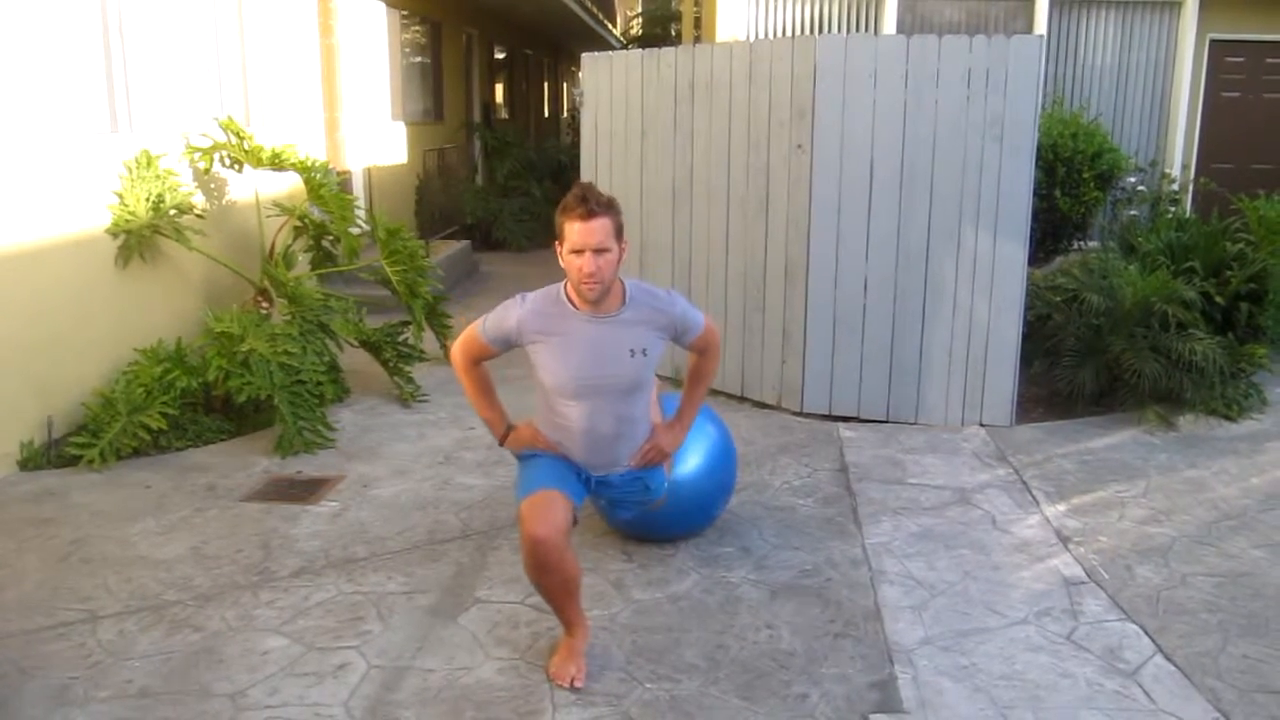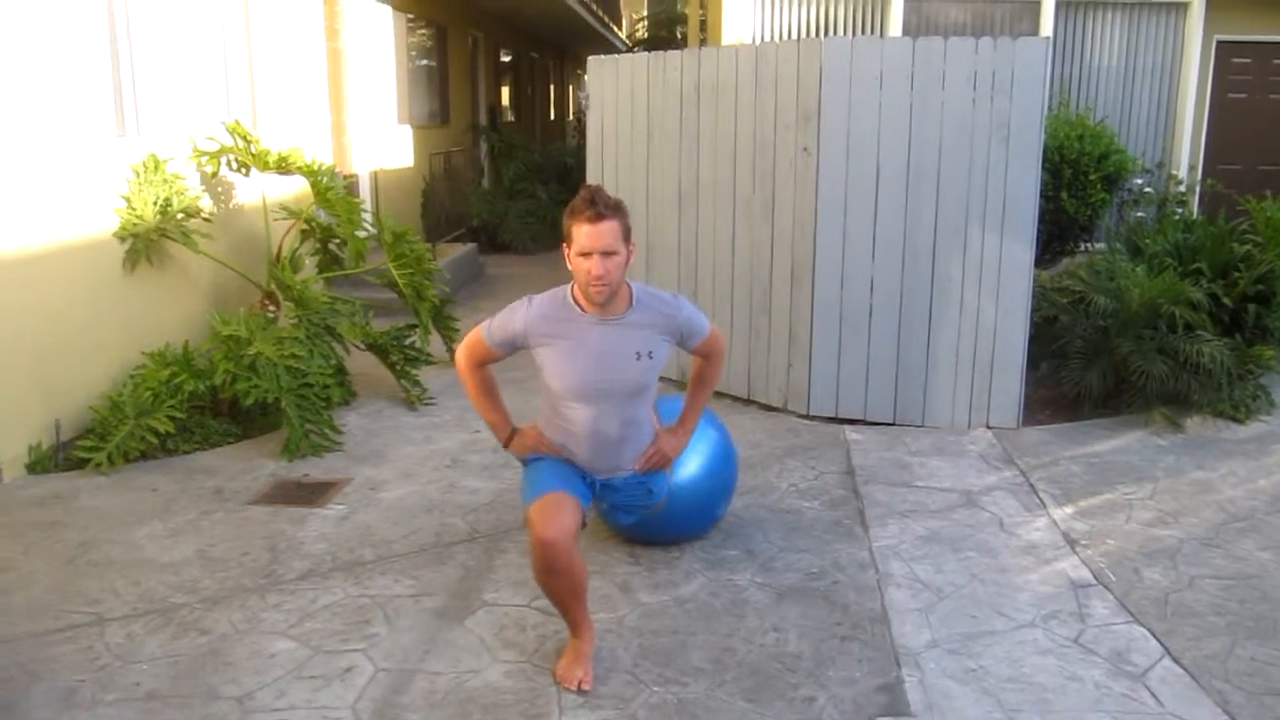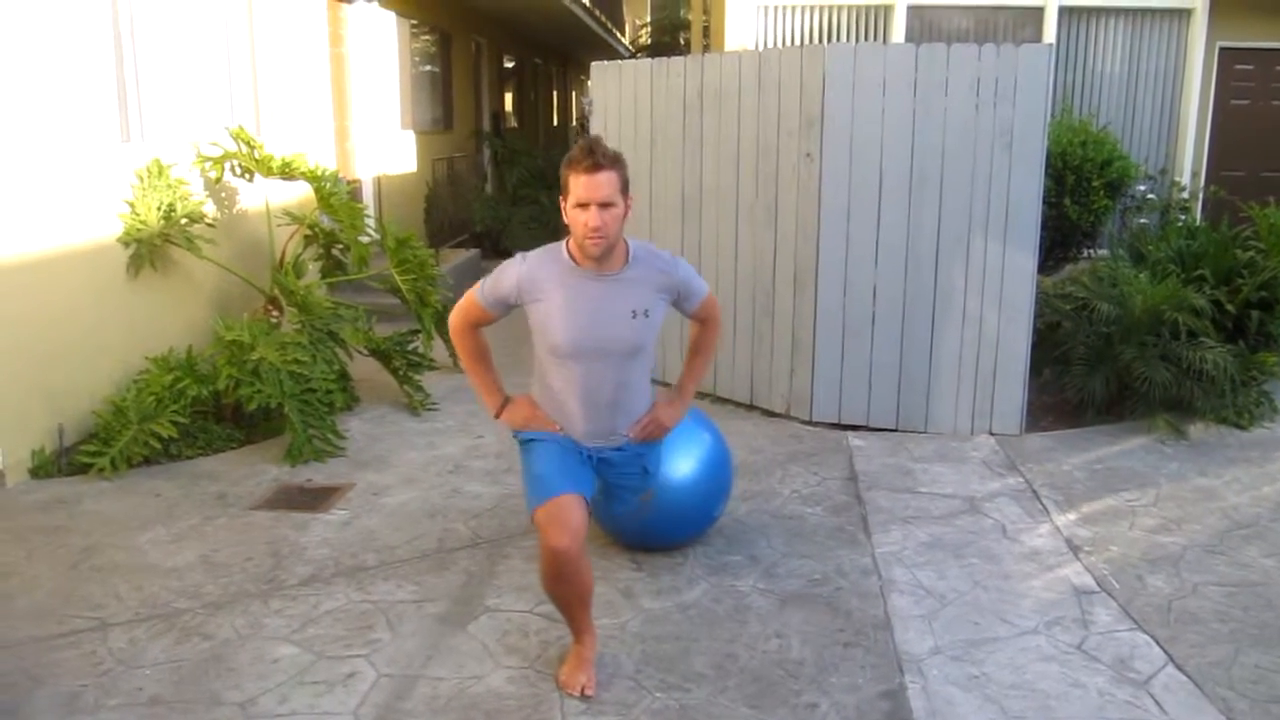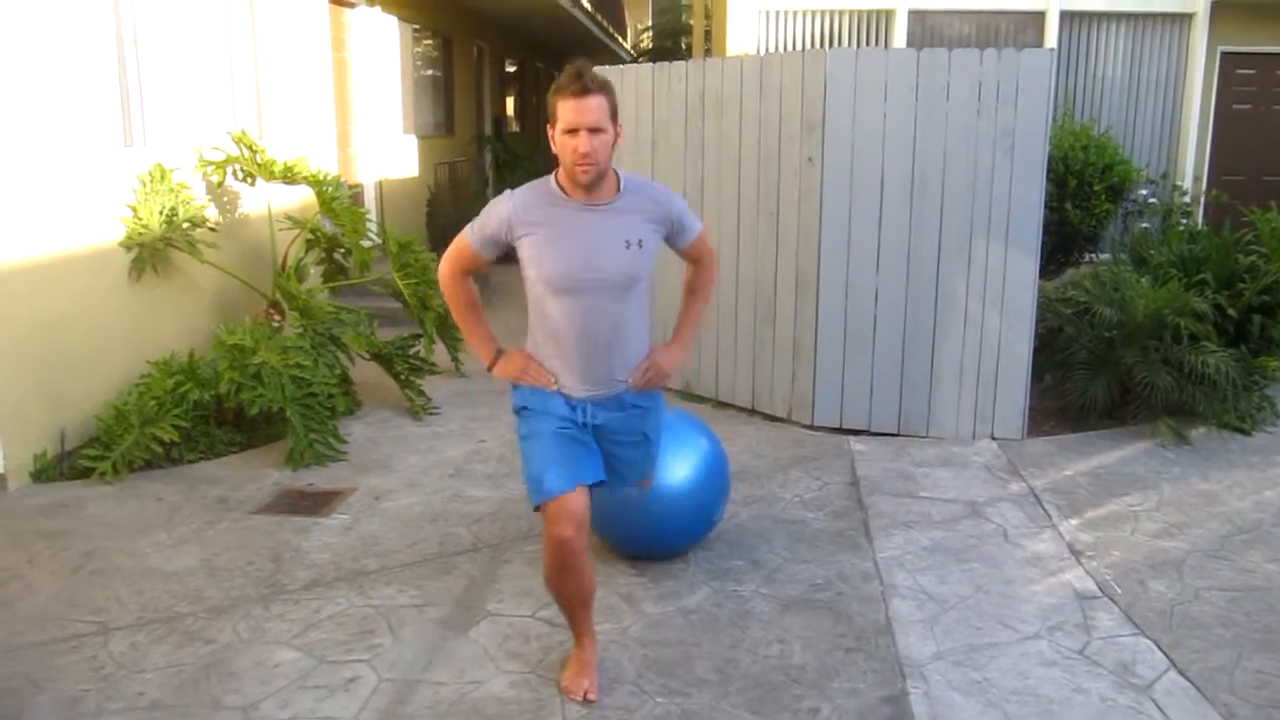
dt=0.3s
person 1, frame 1
left shoulder: (662, 309)
right shoulder: (527, 315)
left elbow: (709, 346)
right elbow: (463, 355)
left wrist: (679, 426)
right wrist: (504, 430)
left hip: (632, 459)
right hip: (555, 455)
left knee: (652, 505)
right knee: (541, 535)
right ankle: (574, 631)
person 1, frame 2
left shoulder: (668, 313)
right shoulder: (533, 317)
left elbow: (713, 352)
right elbow: (468, 358)
left wrist: (683, 430)
right wrist: (509, 434)
left hip: (636, 462)
right hip: (559, 459)
left knee: (643, 515)
right knee: (550, 539)
right ankle: (581, 636)
person 1, frame 3
left shoulder: (665, 272)
right shoulder: (527, 274)
left elbow: (709, 319)
right elbow: (461, 323)
left wrist: (679, 400)
right wrist: (500, 405)
left hip: (632, 437)
right hip: (555, 437)
right knee: (561, 543)
right ankle: (583, 641)
person 1, frame 4
left shoulder: (657, 204)
right shoulder: (516, 209)
left elbow: (704, 261)
right elbow: (452, 272)
left wrist: (679, 345)
right wrist: (493, 356)
left hip: (630, 393)
right hip: (549, 398)
left knee: (637, 485)
right knee: (566, 529)
left ankle: (610, 464)
right ankle: (583, 646)
